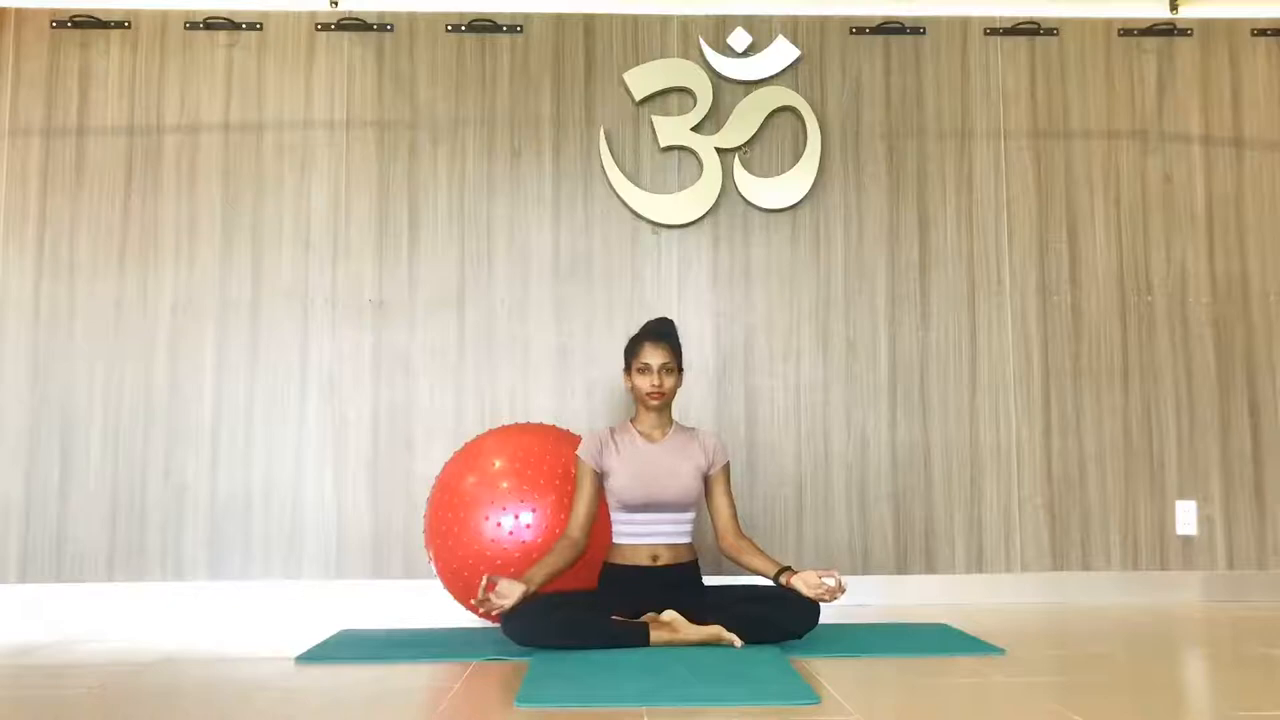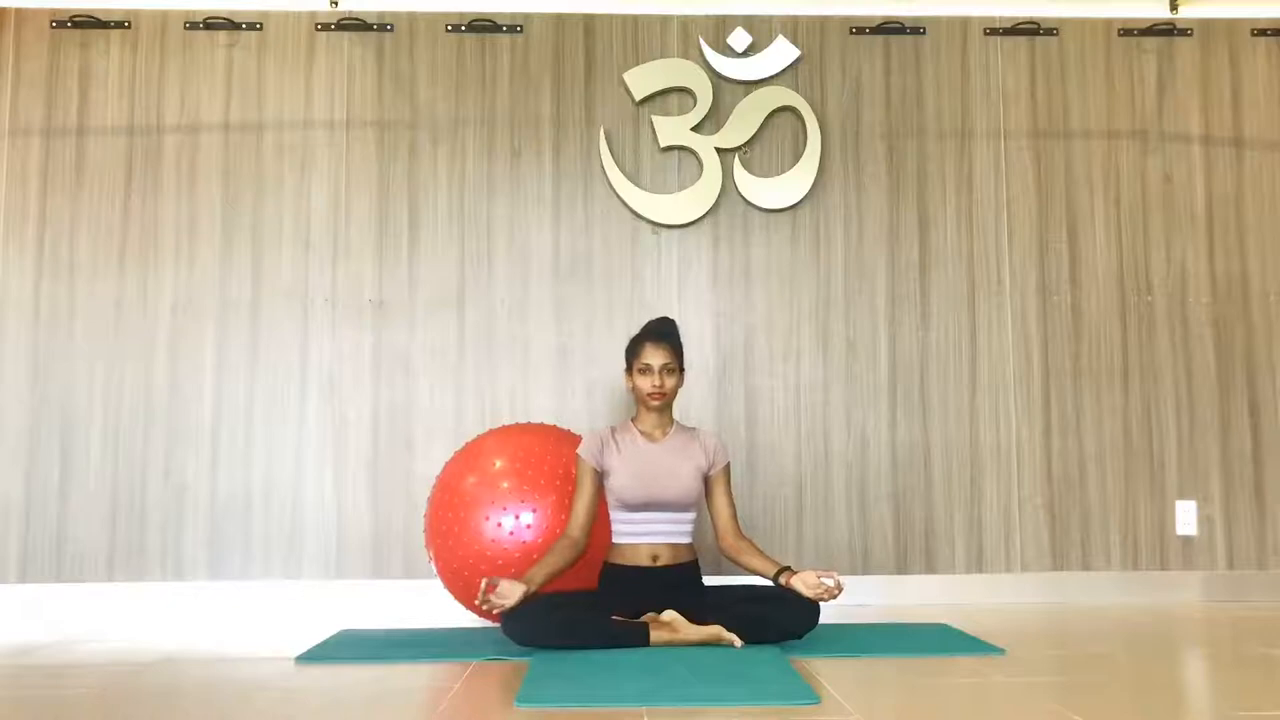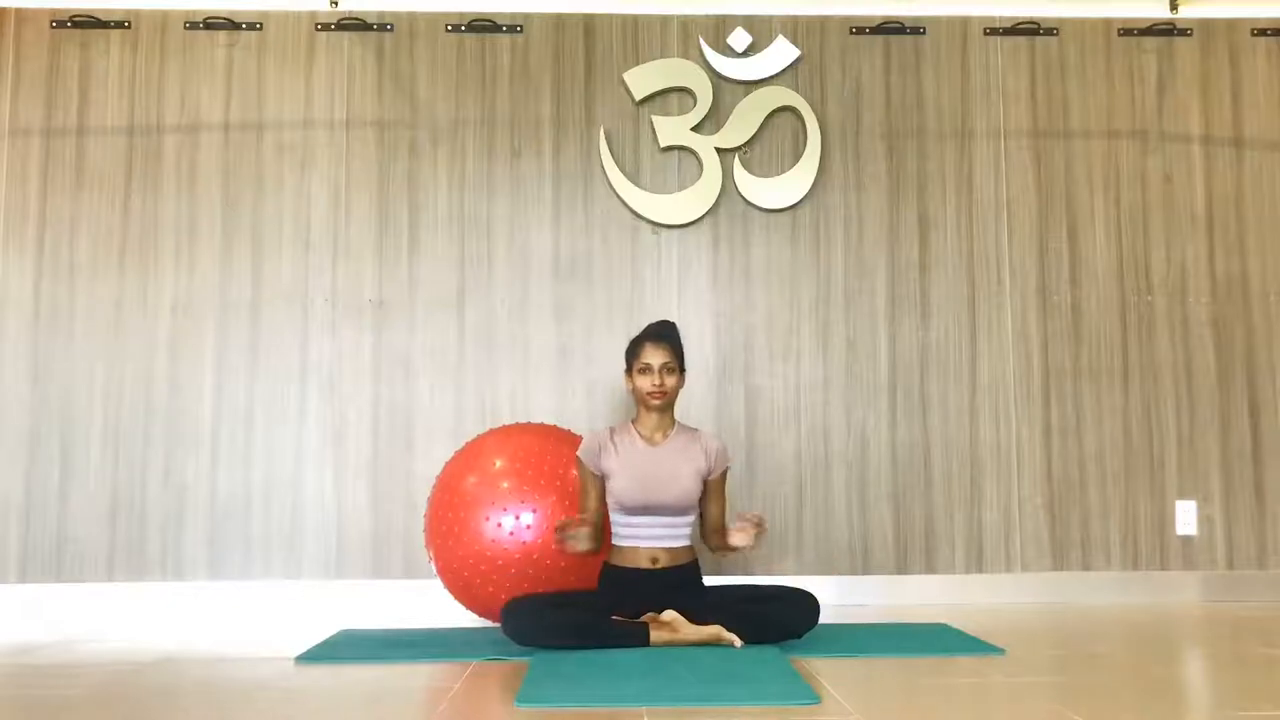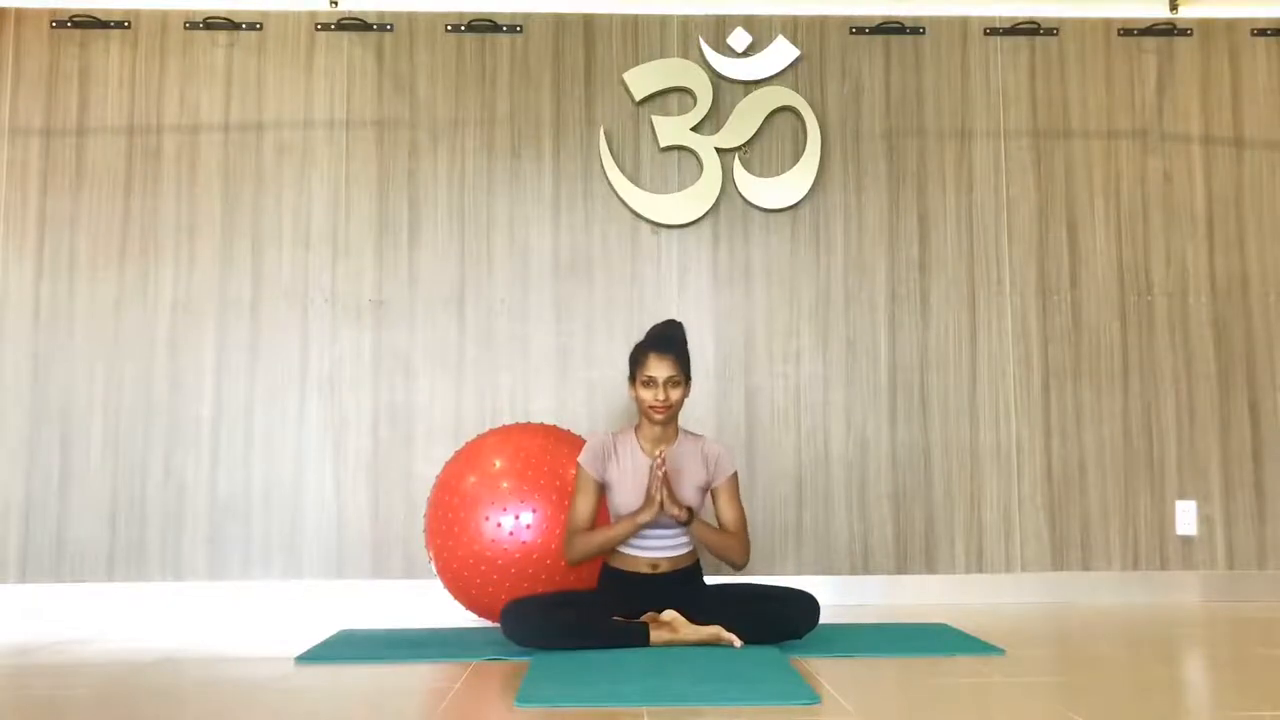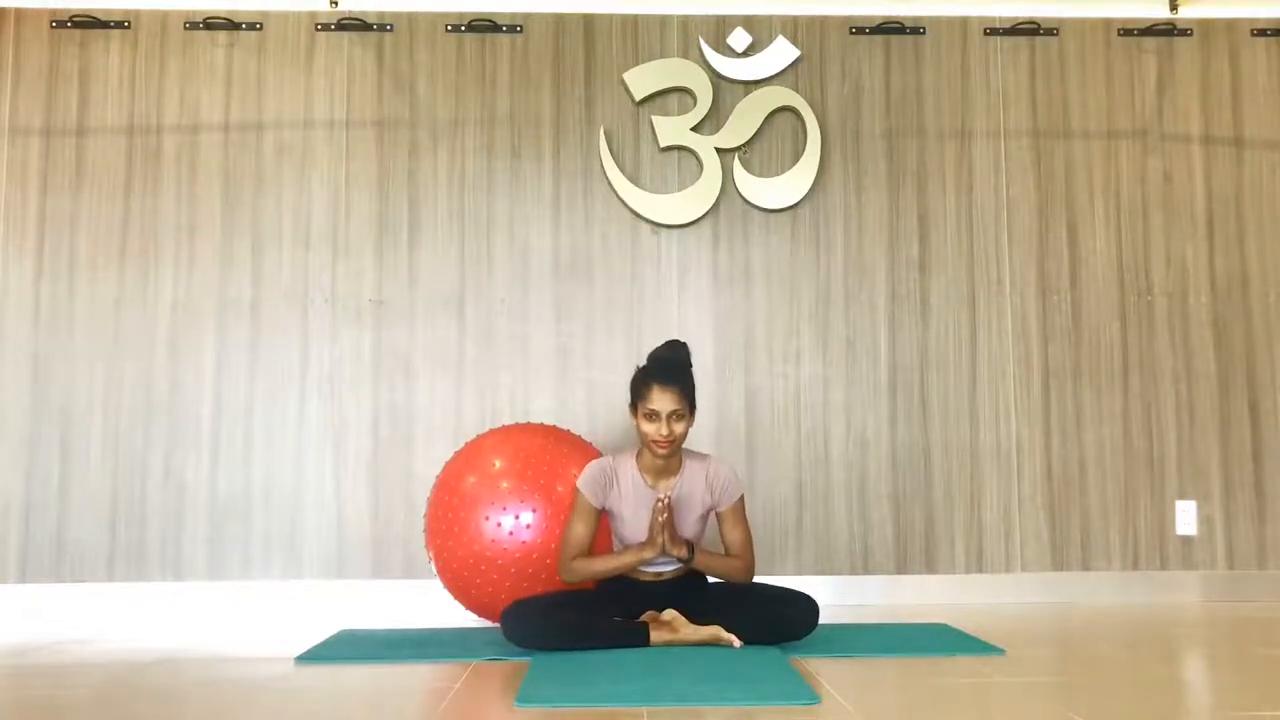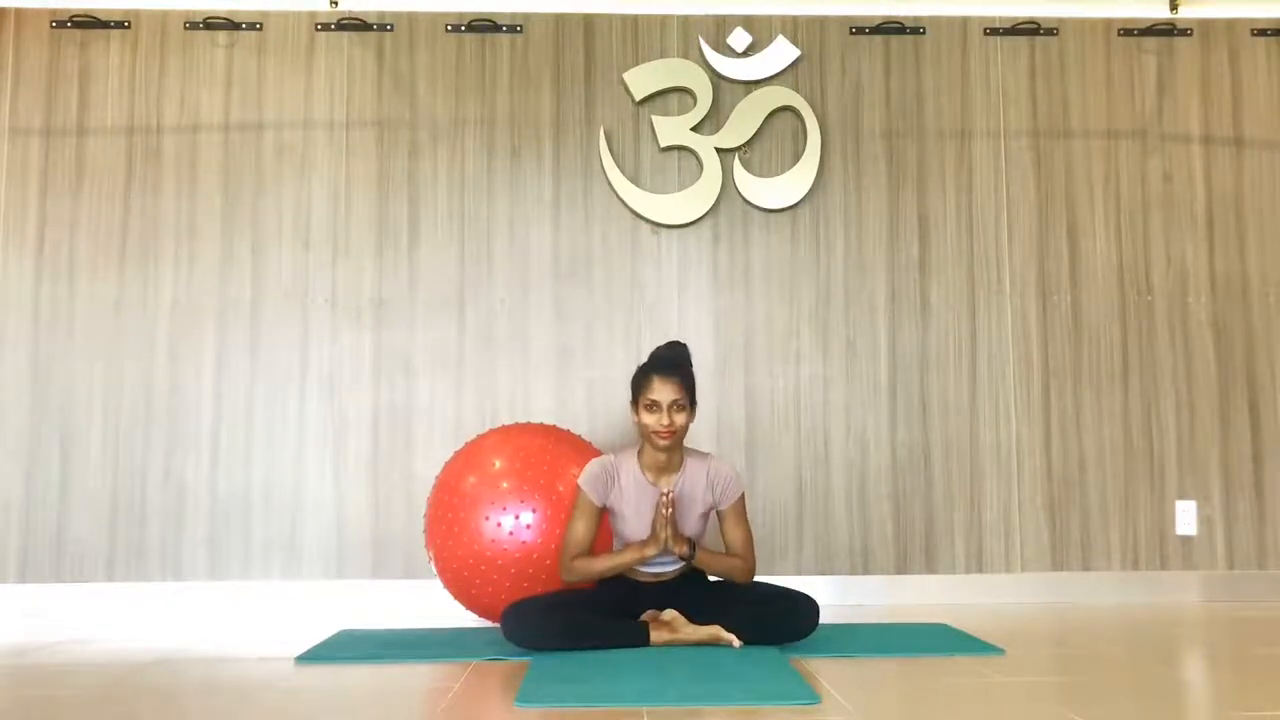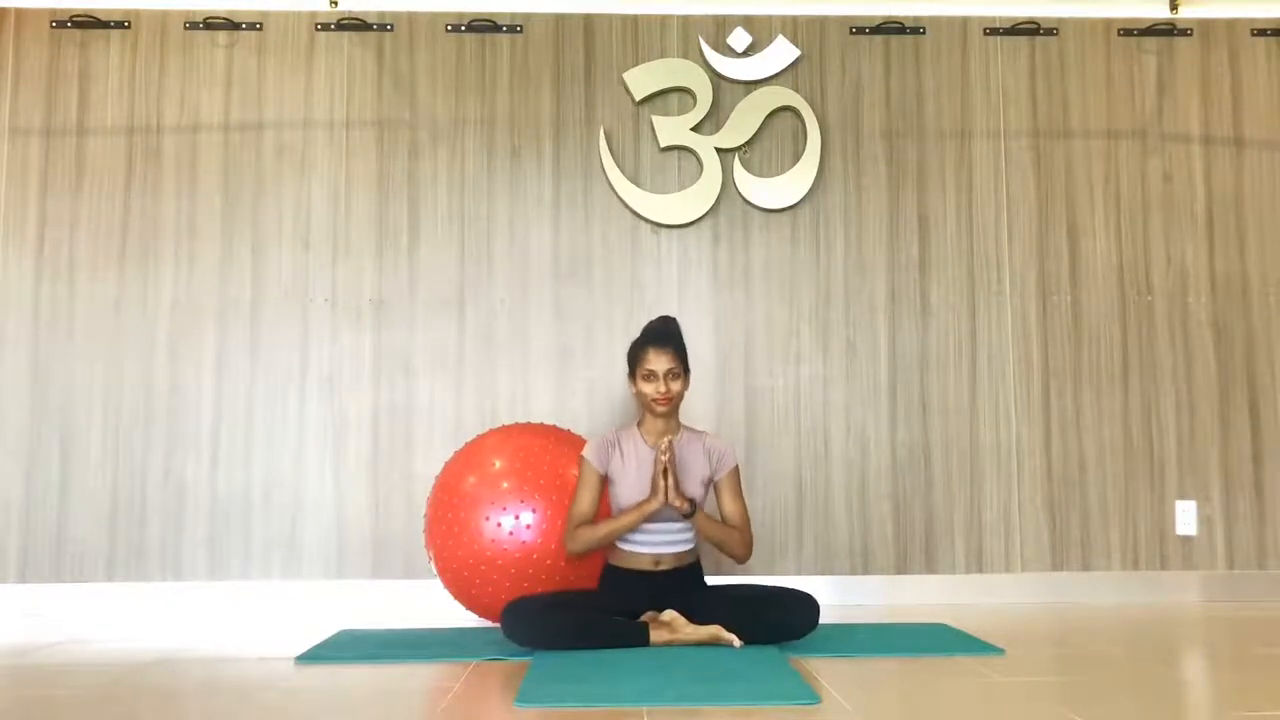
dt=0.5s
person 1, frame 1
left shoulder: (706, 446)
right shoulder: (600, 445)
left elbow: (730, 536)
right elbow: (575, 536)
left wrist: (789, 576)
right wrist: (526, 584)
left hip: (686, 588)
right hip: (619, 588)
left knee: (800, 608)
right knee: (519, 619)
right ankle: (680, 633)
person 1, frame 2
left shoulder: (706, 446)
right shoulder: (600, 444)
left elbow: (730, 537)
right elbow: (574, 536)
left wrist: (787, 576)
right wrist: (526, 584)
left hip: (687, 588)
right hip: (618, 588)
left knee: (799, 609)
right knee: (521, 619)
left ankle: (631, 630)
right ankle: (677, 632)
person 1, frame 3
left shoulder: (707, 447)
right shoulder: (599, 445)
left elbow: (712, 536)
right elbow: (591, 531)
left wrist: (732, 537)
right wrist: (583, 537)
left hip: (686, 588)
right hip: (618, 588)
left knee: (802, 608)
right knee: (518, 616)
right ankle: (680, 633)
person 1, frame 4
left shoulder: (710, 454)
right shoulder: (602, 450)
left elbow: (739, 555)
right elbow: (573, 549)
left wrist: (682, 512)
right wrist: (643, 513)
left hip: (687, 589)
right hip: (619, 590)
left knee: (802, 608)
right knee: (518, 618)
left ankle: (639, 627)
right ankle: (673, 631)
person 1, frame 5
left shoulder: (717, 476)
right shoulder: (602, 474)
left elbow: (744, 569)
right elbow: (569, 568)
left wrist: (682, 549)
right wrist: (645, 550)
left hip: (689, 593)
right hip: (621, 594)
left knee: (801, 611)
right knee: (518, 621)
left ankle: (640, 628)
right ankle: (666, 633)
person 1, frame 6
left shoulder: (718, 475)
right shoulder: (603, 472)
left elbow: (744, 569)
right elbow: (571, 568)
left wrist: (684, 546)
right wrist: (647, 547)
left hip: (690, 592)
right hip: (621, 594)
left knee: (801, 611)
right knee: (519, 621)
left ankle: (644, 627)
right ankle: (668, 633)
person 1, frame 7
left shoulder: (714, 451)
right shoulder: (605, 448)
left elbow: (741, 549)
right elbow: (575, 542)
left wrist: (684, 503)
right wrist: (652, 501)
left hip: (687, 589)
right hip: (620, 589)
left knee: (802, 610)
right knee: (518, 618)
right ankle: (667, 633)
